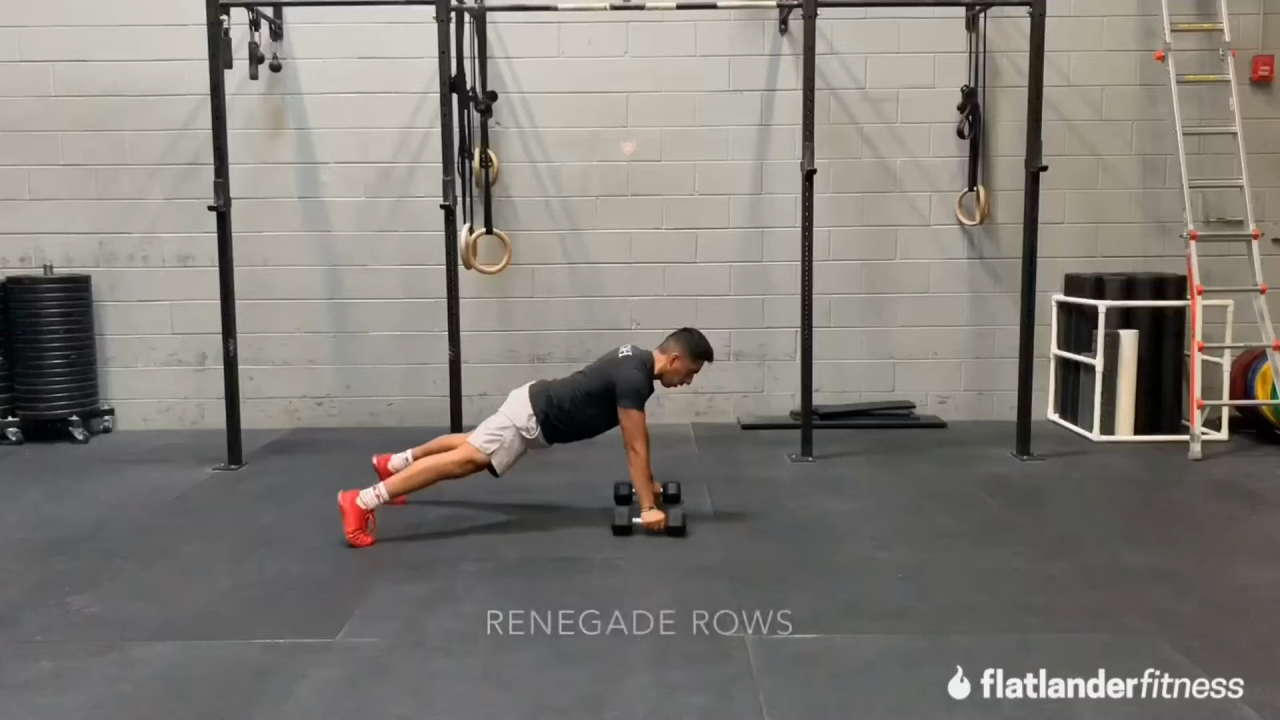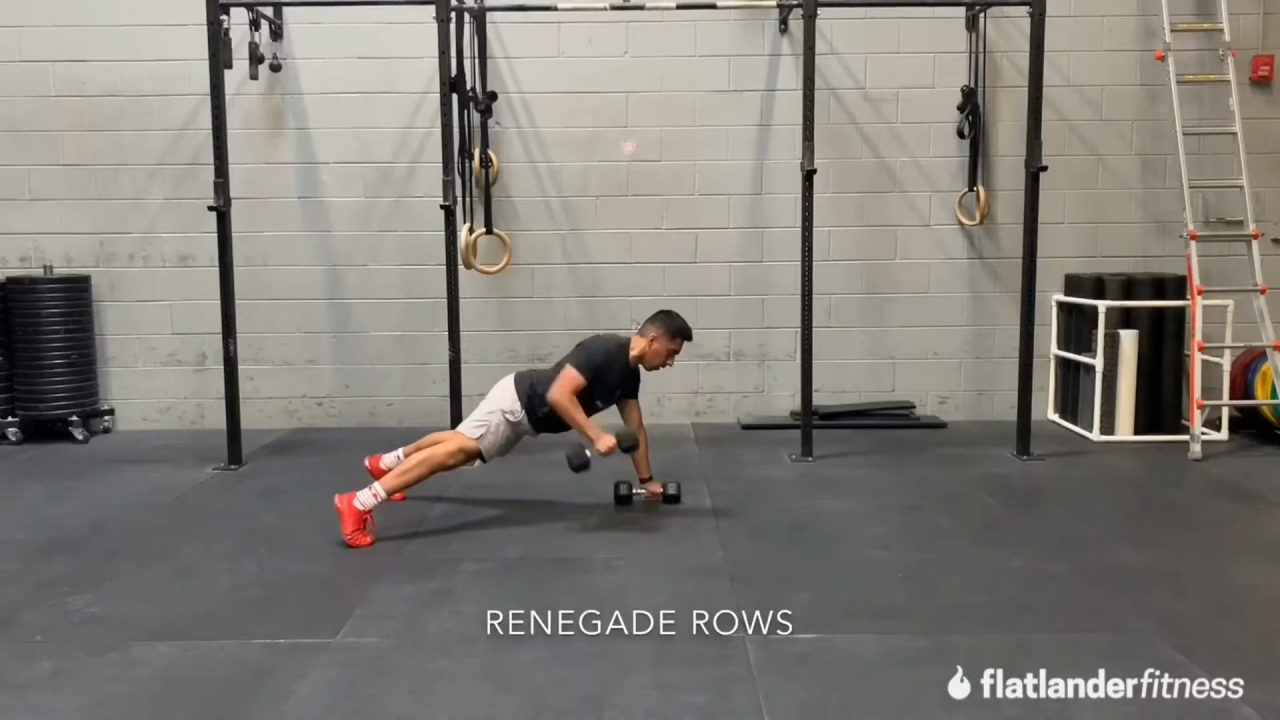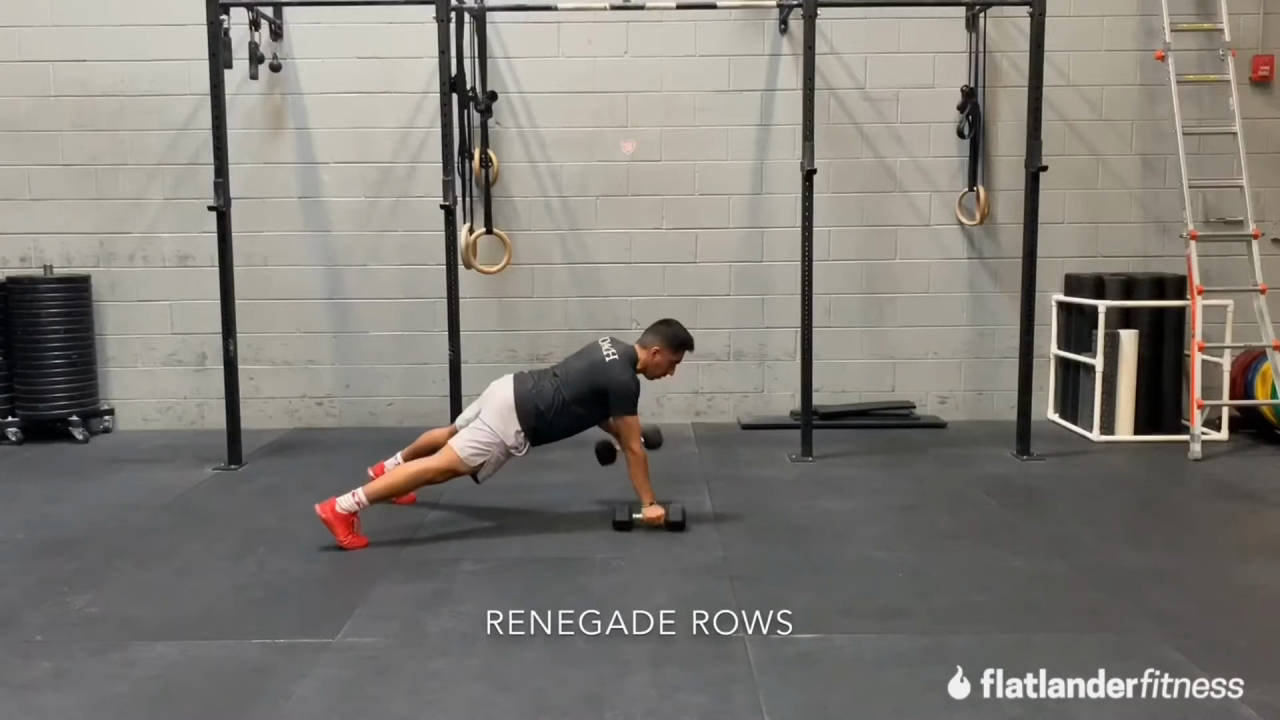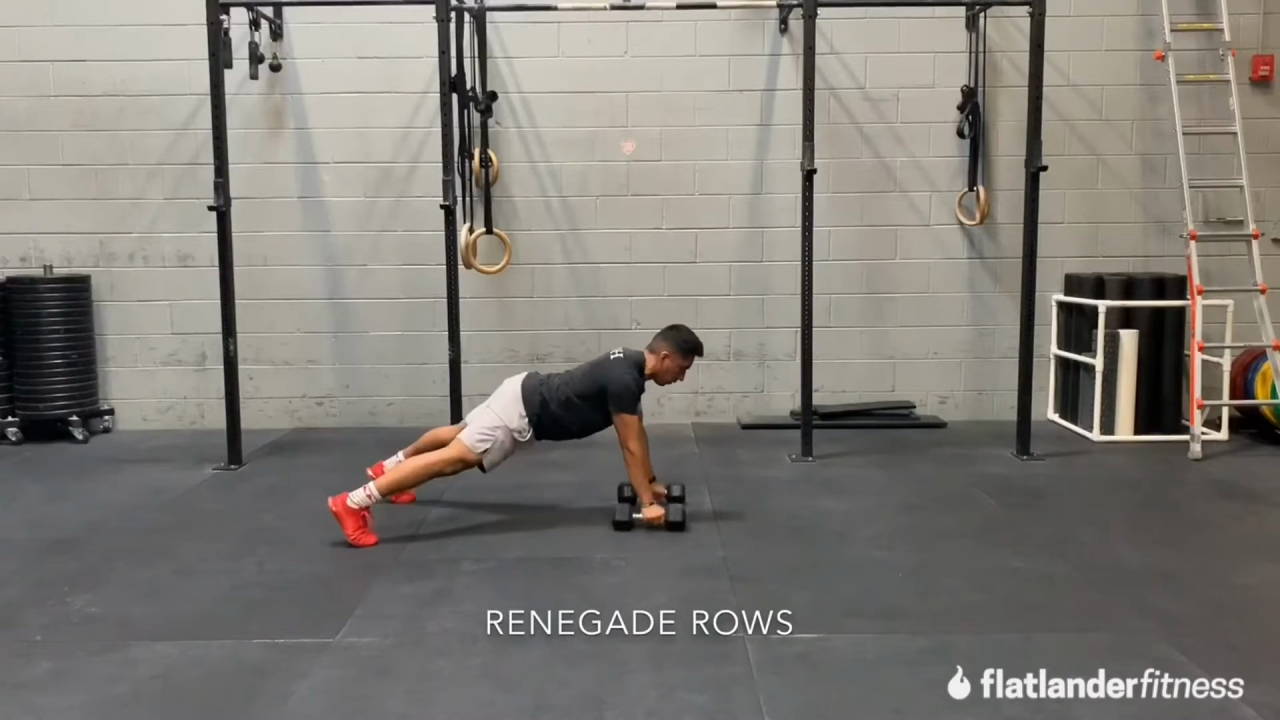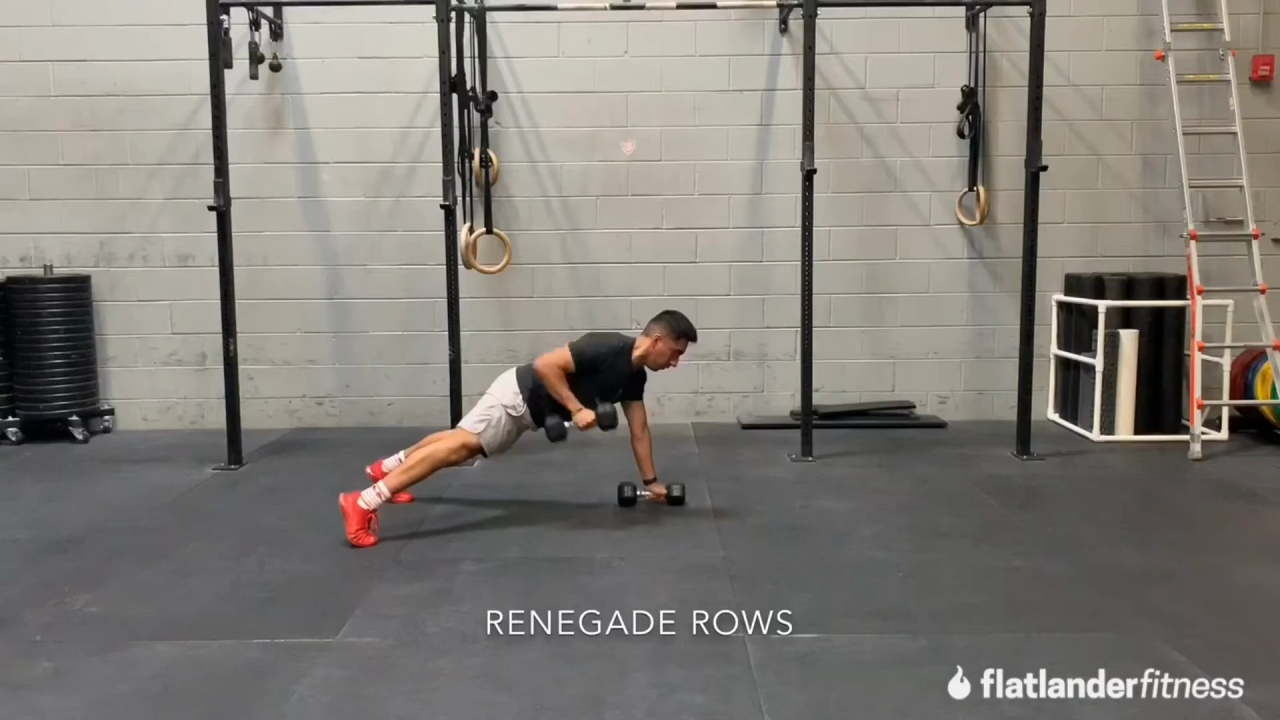
dt=1s
person 1, frame 1
left shoulder: (638, 363)
right shoulder: (633, 377)
left elbow: (639, 435)
right elbow: (635, 447)
left wrist: (649, 482)
right wrist: (647, 506)
left hip: (535, 411)
right hip: (532, 416)
left knee: (470, 444)
right knee: (465, 459)
left ankle: (393, 462)
right ankle: (361, 502)
person 1, frame 2
left shoulder: (630, 372)
right shoulder: (604, 350)
left elbow: (635, 428)
right elbow: (558, 395)
left wrist: (645, 479)
right wrist: (596, 438)
left hip: (527, 415)
right hip: (517, 401)
left knee: (459, 442)
right knee: (456, 450)
left ankle: (385, 462)
right ankle: (359, 503)
person 1, frame 3
left shoulder: (615, 347)
right shoulder: (623, 380)
right elbow: (633, 448)
left wrist: (612, 426)
right wrist: (648, 503)
left hip: (512, 389)
right hip: (516, 418)
left knee: (451, 434)
right knee: (443, 466)
left ankle: (387, 468)
right ankle: (343, 507)
person 1, frame 4
left shoulder: (631, 366)
right shoulder: (625, 380)
left elbow: (638, 433)
right elbow: (630, 447)
left wrist: (651, 481)
right wrist: (647, 503)
left hip: (524, 393)
right hip: (522, 410)
left knee: (457, 433)
right knee: (455, 457)
left ankle: (389, 466)
right ankle: (355, 502)
person 1, frame 5
left shoulder: (635, 373)
right shoulder: (608, 348)
left elbow: (639, 430)
right elbow: (544, 363)
left wrist: (651, 481)
right wrist: (576, 409)
left hip: (529, 410)
right hip: (520, 394)
left knee: (461, 440)
right knee: (458, 446)
left ankle: (387, 467)
right ankle: (363, 502)
